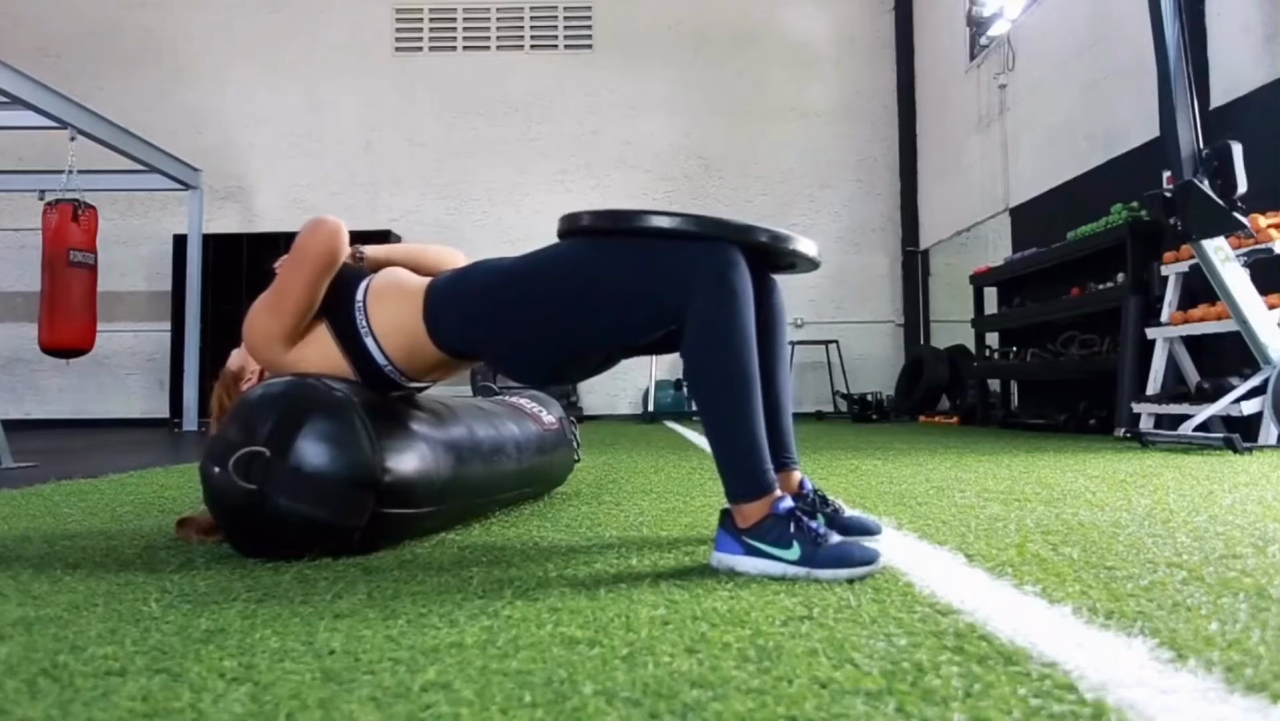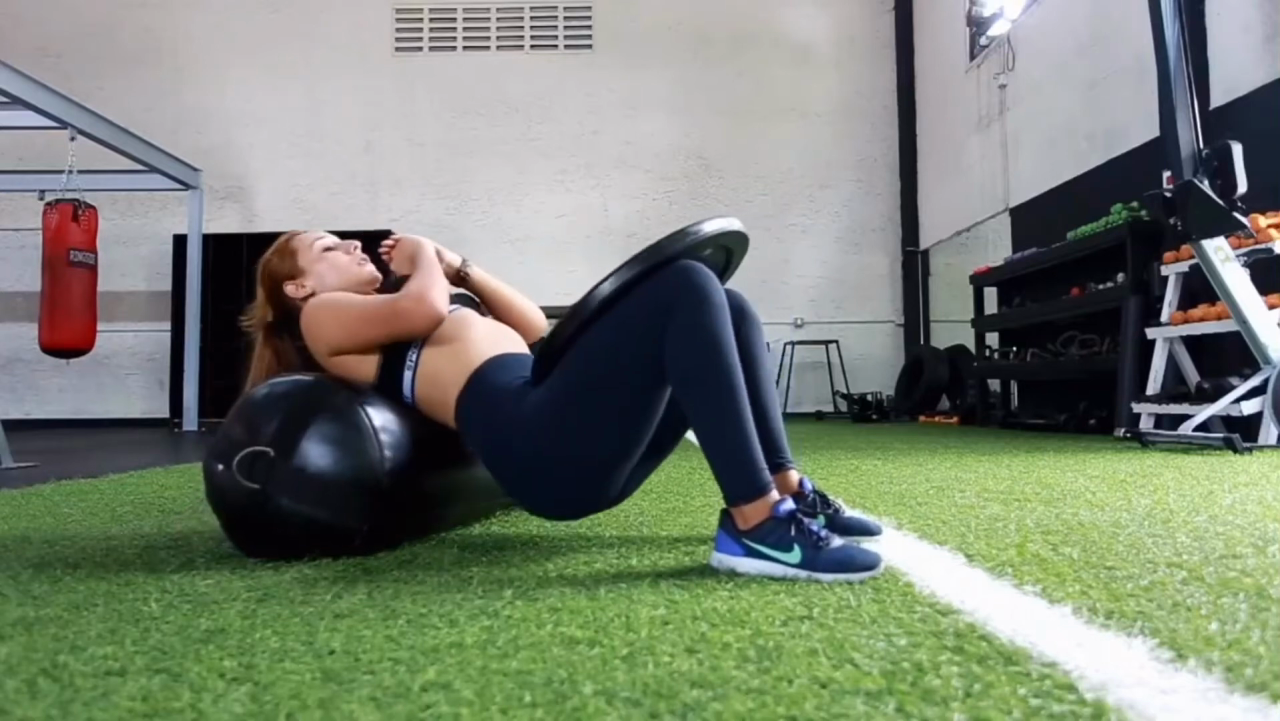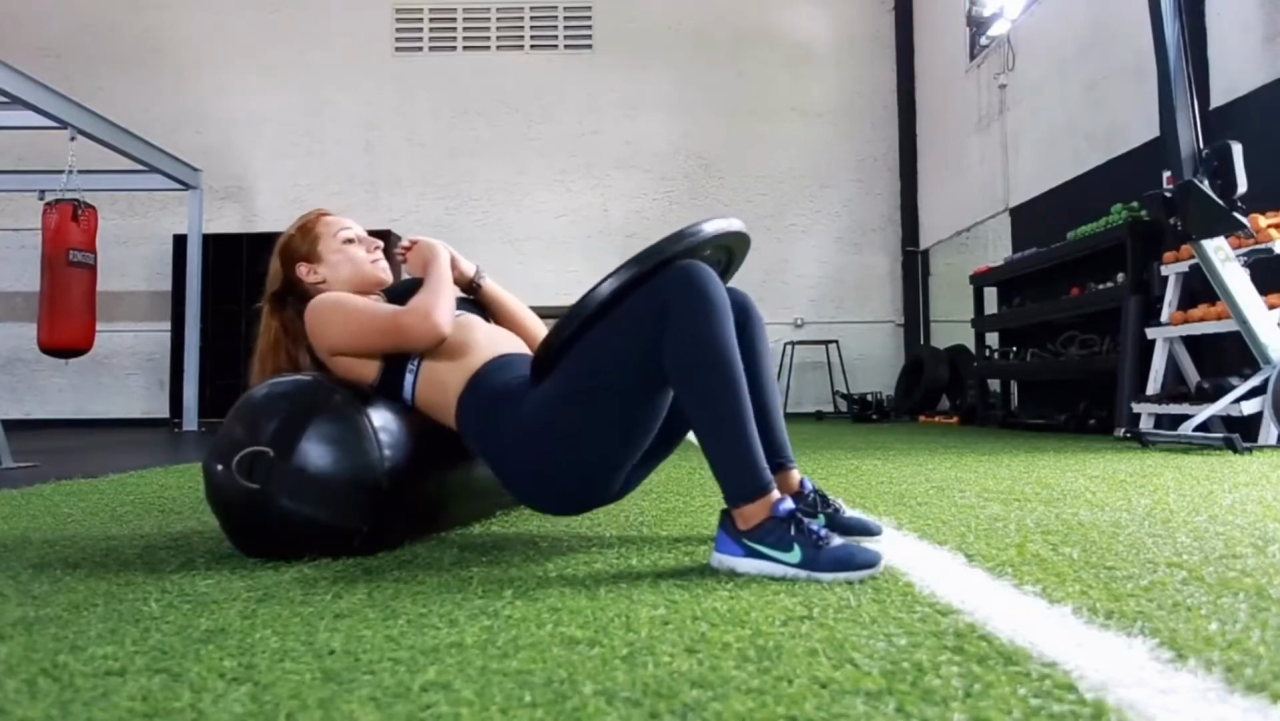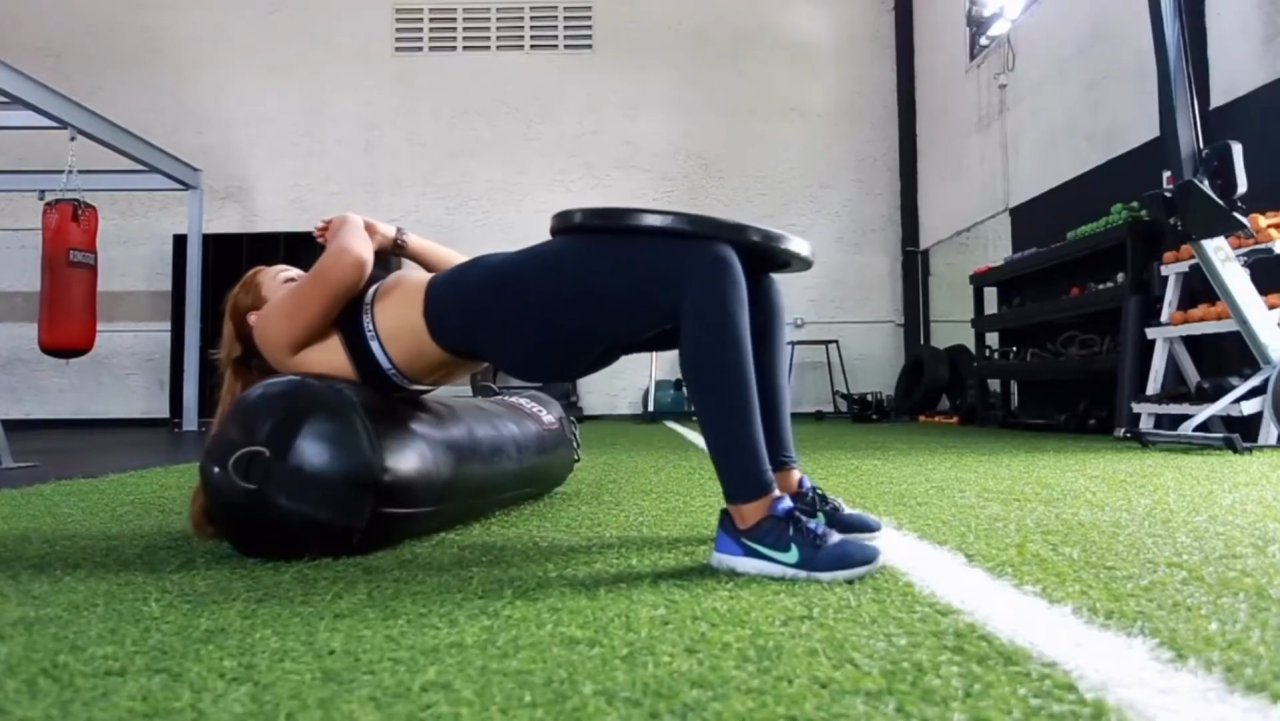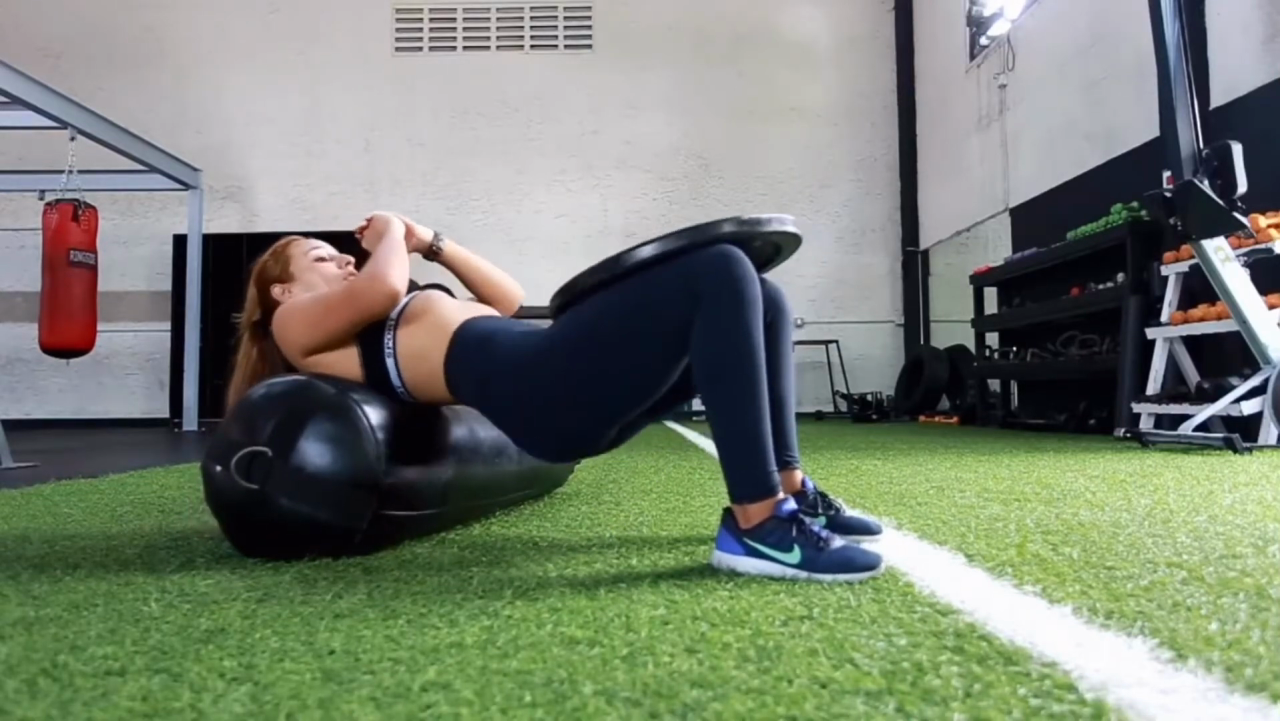
dt=0.7s
person 1, frame 1
left shoulder: (373, 347)
right shoulder: (271, 336)
left elbow: (449, 261)
right elbow: (325, 234)
left wrist: (361, 258)
right wrist: (347, 255)
left hip: (542, 323)
right hip: (510, 314)
left knee: (744, 280)
right knee: (715, 268)
left ankle: (786, 490)
right ankle: (756, 524)
person 1, frame 2
left shoulder: (388, 319)
right shoulder: (321, 317)
left elbow: (533, 326)
right elbow: (422, 308)
left wrist: (457, 267)
right wrist: (423, 260)
left hip: (580, 444)
right hip: (541, 447)
left knee: (728, 310)
right knee: (687, 286)
left ankle: (789, 493)
right ankle: (757, 526)
person 1, frame 3
left shoulder: (398, 314)
right shoulder: (326, 313)
left elbow: (535, 342)
right elbow: (428, 327)
left wrist: (468, 275)
right wrist: (437, 265)
left hip: (583, 441)
right hip: (539, 440)
left knee: (731, 308)
right knee: (688, 288)
left ankle: (790, 493)
right ankle: (757, 526)
person 1, frame 4
left shoulder: (379, 340)
right shoulder: (282, 333)
left elbow: (460, 270)
right elbow: (346, 263)
left wrist: (393, 238)
right wrist: (350, 232)
left hip: (548, 317)
right hip: (512, 311)
left knee: (746, 281)
right knee: (706, 267)
left ankle: (786, 490)
right ankle: (755, 526)
person 1, frame 5
left shoulder: (371, 326)
right shoulder: (296, 325)
left elbow: (509, 302)
right elbow: (382, 286)
left wrist: (429, 243)
right wrist: (389, 239)
left hip: (559, 367)
right hip: (539, 384)
left knee: (756, 299)
right knee: (720, 276)
left ankle: (789, 490)
right ankle: (759, 525)
